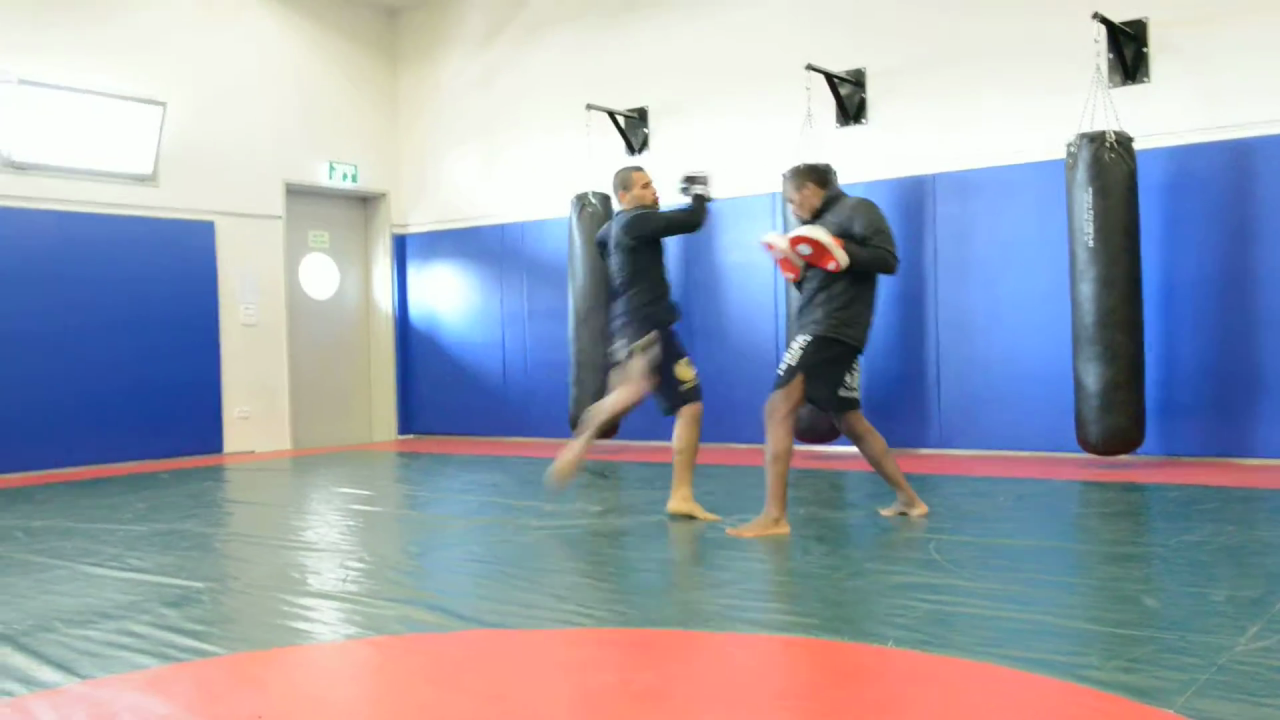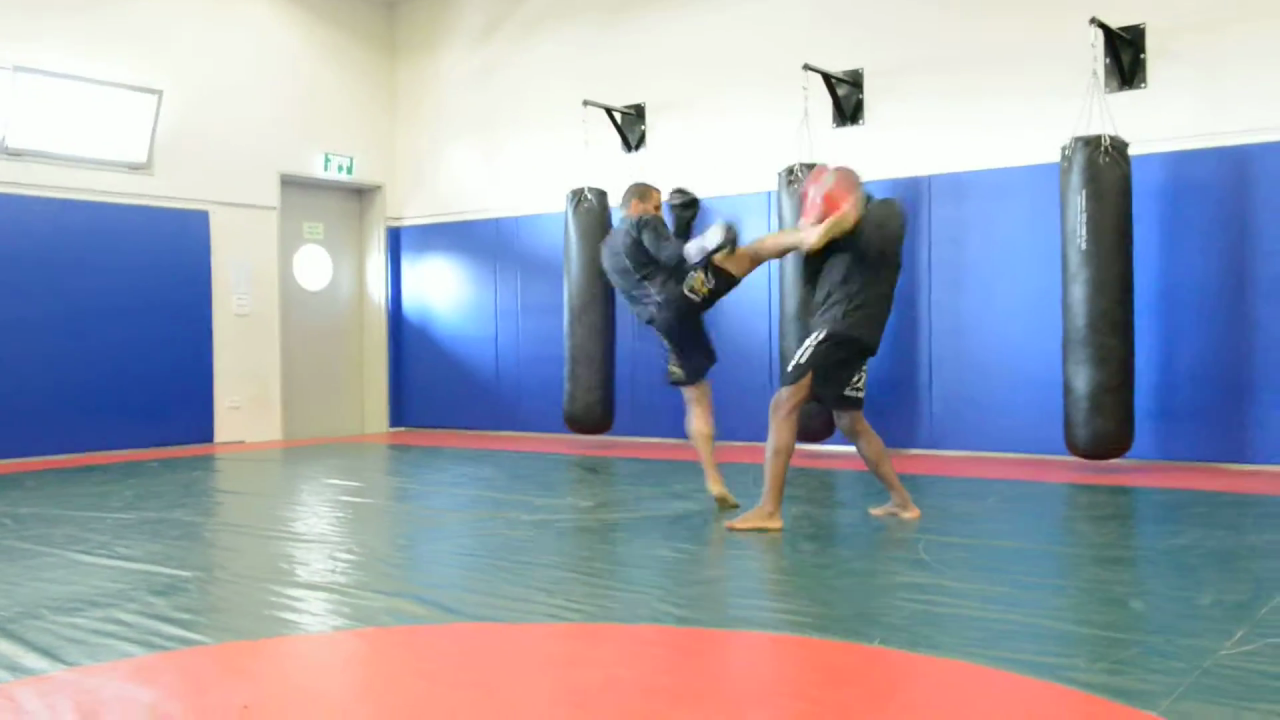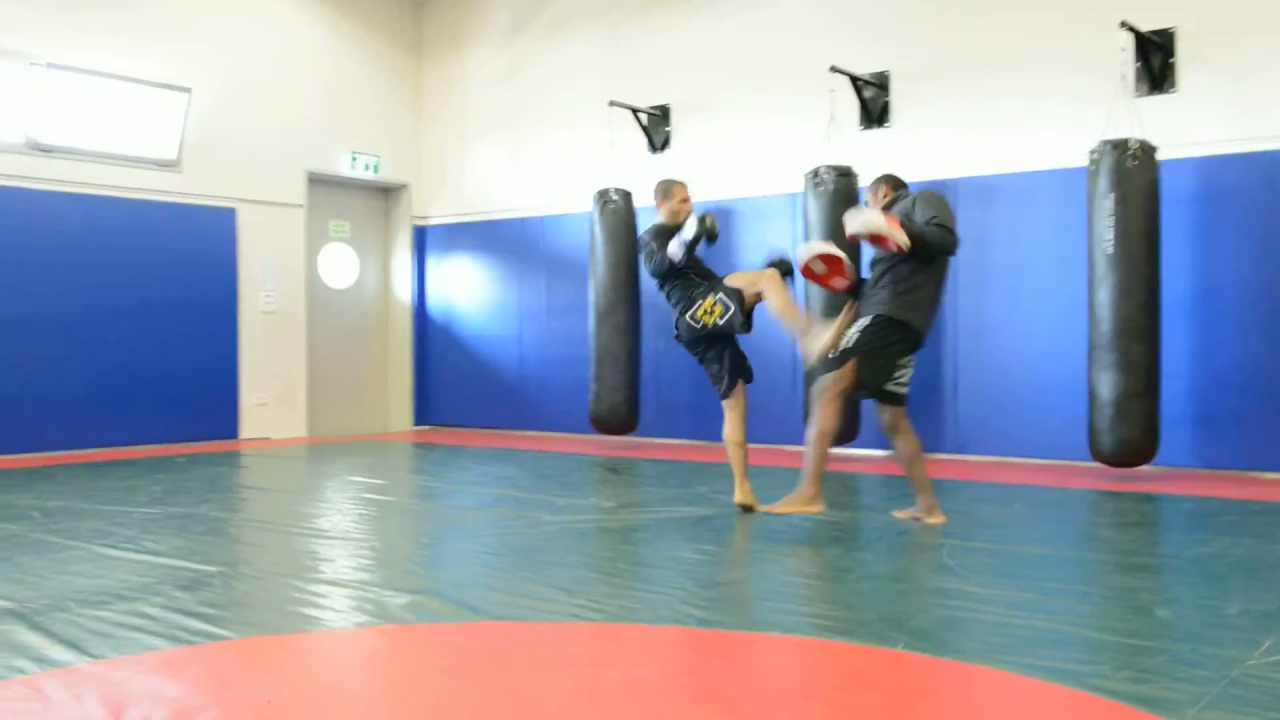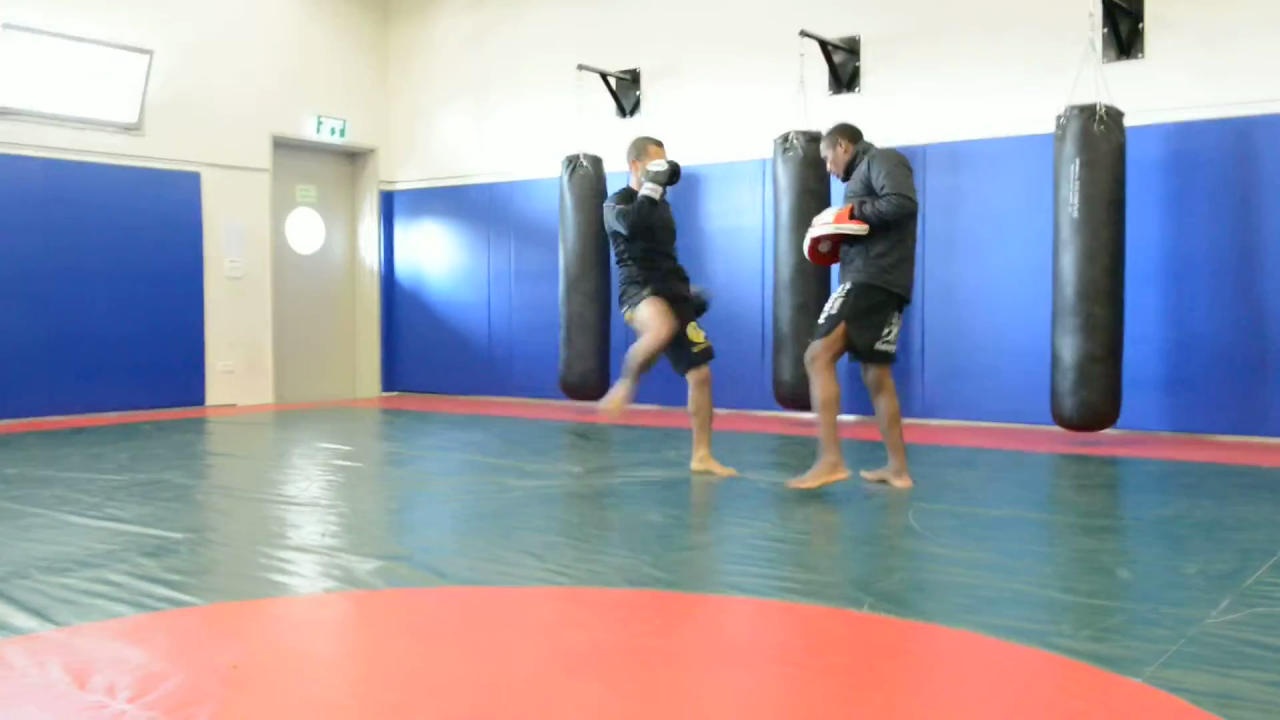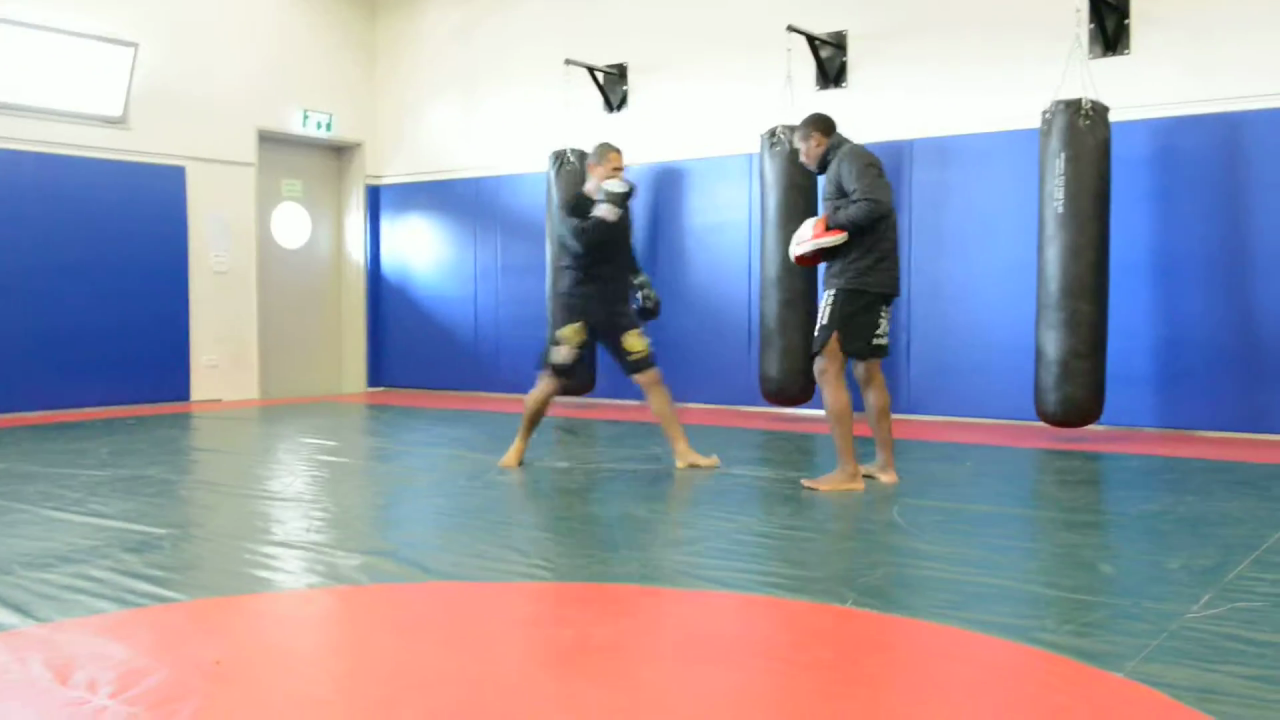
dt=0.2s
person 1, frame 1
left shoulder: (859, 210)
right shoulder: (821, 224)
left elbow: (888, 260)
left wrist: (845, 253)
right wrist: (797, 268)
left hip: (831, 329)
right hip: (822, 328)
left knee: (780, 408)
right knee: (851, 421)
left ankle: (774, 516)
right ankle: (909, 498)
person 1, frame 2
left shoulder: (885, 211)
right shoulder: (844, 232)
left elbow: (883, 244)
right elbow: (818, 285)
left wrist: (850, 218)
right wrist: (810, 247)
left hip: (844, 328)
right hip: (842, 327)
left knee: (784, 404)
right knee: (850, 420)
left ankle: (769, 508)
right ankle: (901, 500)
person 1, frame 3
left shoulder: (924, 201)
right shoulder: (902, 218)
left elbow: (945, 241)
left wrist: (897, 233)
left hip: (891, 316)
right hip: (895, 319)
left knee: (827, 389)
right knee: (893, 417)
left ankle: (809, 492)
right ankle: (927, 505)
person 1, frame 4
left shoulder: (883, 159)
right shoulder: (865, 171)
left elbow: (903, 204)
left wrist: (855, 211)
right wrist: (843, 243)
left hip: (870, 280)
right hip: (886, 283)
left knee: (818, 357)
right knee: (877, 377)
left ankle: (831, 460)
right ankle: (897, 468)
person 1, frame 5
left shoulder: (849, 158)
right shoulder: (853, 161)
left elbow: (874, 206)
left wrist: (832, 219)
right wrist: (835, 234)
left hip: (854, 280)
right hip: (876, 279)
left knee: (828, 368)
right knee: (867, 372)
left ankle: (847, 471)
right ankle: (885, 464)
person 2, frame 1
left shoulder: (619, 225)
right shoulder: (634, 220)
left elbow: (603, 242)
right elbow: (691, 221)
right wrist: (698, 190)
left hip: (659, 329)
right hip: (638, 326)
left knee: (692, 409)
right knee: (634, 393)
left ankle: (682, 497)
right ankle: (579, 445)
person 2, frame 2
left shoulder: (610, 250)
right shoulder: (641, 225)
right elbow: (679, 256)
left wrist: (682, 217)
right wrist: (710, 242)
left hip: (665, 317)
right hip: (679, 293)
left knee: (697, 404)
right knee: (748, 253)
left ankle: (715, 482)
right ankle: (810, 236)
person 2, frame 3
left shoulder: (677, 236)
right shoulder: (656, 234)
left elbow: (711, 280)
right elbow: (659, 267)
left wrist: (769, 266)
right wrist: (687, 235)
left hip: (701, 327)
right hip: (699, 310)
left knee: (734, 407)
right knee: (768, 280)
left ankle: (742, 489)
right ankle: (814, 339)
person 2, frame 4
left shoulder: (662, 203)
right shoulder: (618, 202)
right elbow: (632, 226)
left wrist: (688, 289)
right wrist: (653, 184)
left hip: (674, 292)
right hip: (641, 290)
left knee: (701, 376)
right knee: (662, 329)
left ankle: (702, 456)
right ankle: (624, 386)
person 2, frame 5
left shoulder: (620, 207)
right shoulder: (572, 206)
right elbow: (584, 242)
left wrist: (639, 284)
right wrist: (608, 204)
left hip: (616, 309)
right hip: (579, 307)
left knee: (650, 377)
right knee: (549, 385)
left ankle: (682, 450)
right ankle: (520, 445)
